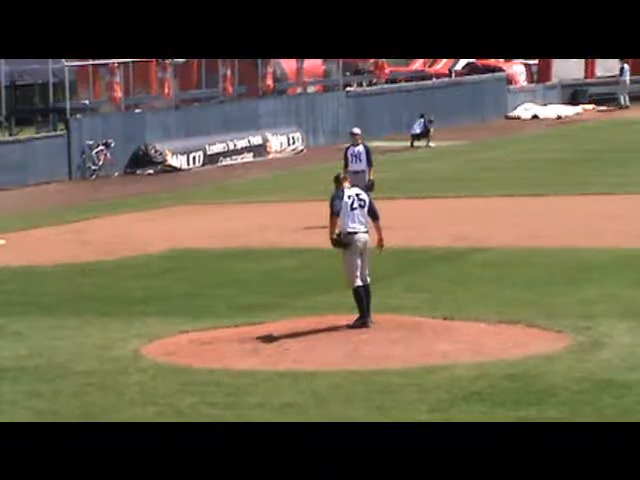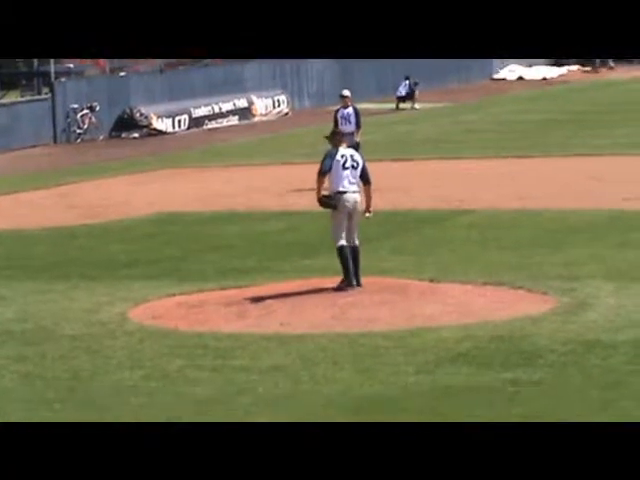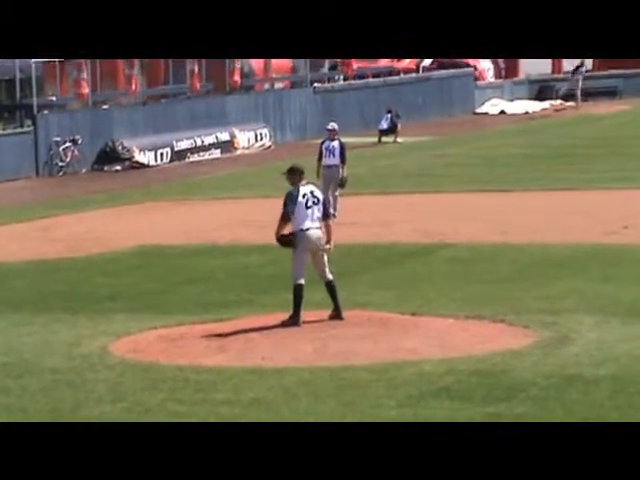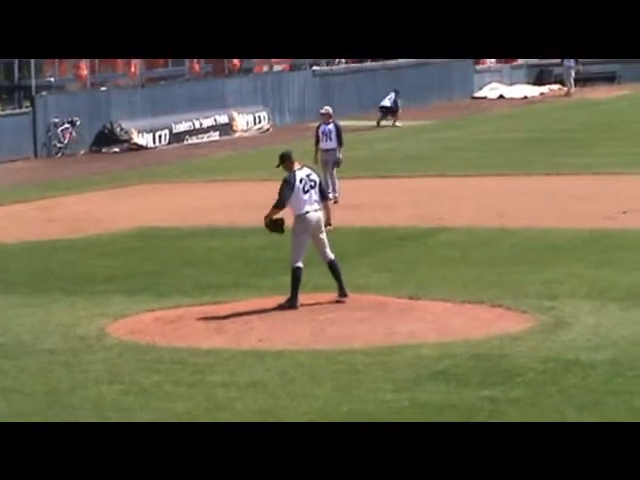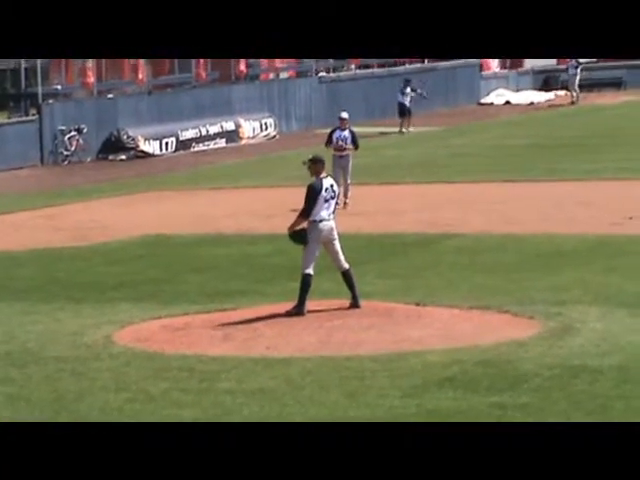
dt=1s
person 1, frame 1
left shoulder: (339, 194)
right shoulder: (362, 193)
left elbow: (334, 214)
right elbow: (375, 217)
left wrist: (331, 235)
right wrist: (380, 237)
left hip: (351, 238)
right hip: (365, 236)
left knee: (354, 279)
right knee: (364, 277)
left ankle: (364, 317)
right ankle: (367, 315)
person 1, frame 2
left shoulder: (333, 153)
right shoulder: (357, 155)
left elbow: (322, 173)
right elbow: (367, 182)
left wrist: (318, 193)
right wrist: (368, 205)
left hip: (341, 198)
right hip: (355, 197)
left knee: (339, 240)
right knee: (353, 239)
left ankle: (348, 278)
right ankle: (356, 277)
person 1, frame 3
left shoulder: (293, 193)
right shoulder: (317, 190)
left elbow: (286, 217)
right elbow: (327, 217)
left wrist: (278, 233)
right wrist: (329, 238)
left hip: (303, 236)
right hip: (318, 234)
left knee: (298, 277)
right knee: (325, 274)
left ankle: (296, 316)
right ankle: (337, 310)
person 1, frame 4
left shoulder: (289, 179)
right shoulder: (313, 173)
left elbow: (281, 204)
right elbow: (325, 198)
left wrist: (269, 216)
right wrist: (328, 218)
left hip: (303, 219)
right hip: (318, 215)
left knee: (296, 260)
right knee: (327, 254)
left ankle: (293, 300)
right ankle: (342, 289)
person 1, frame 5
left shoulder: (314, 186)
right shoulder: (333, 183)
left elbow: (306, 212)
left wrist: (292, 227)
left hip: (317, 227)
right hip: (331, 225)
left knee: (307, 267)
right knee: (342, 263)
left ankle: (301, 306)
right ankle: (355, 299)
